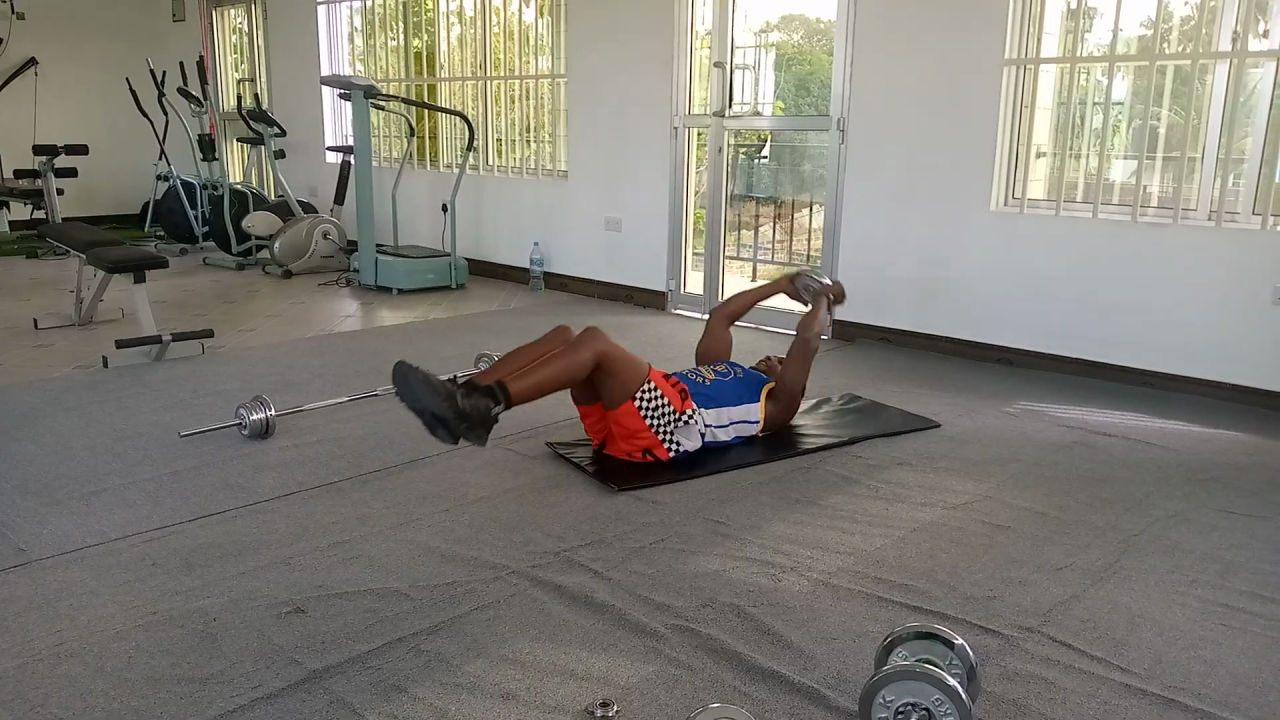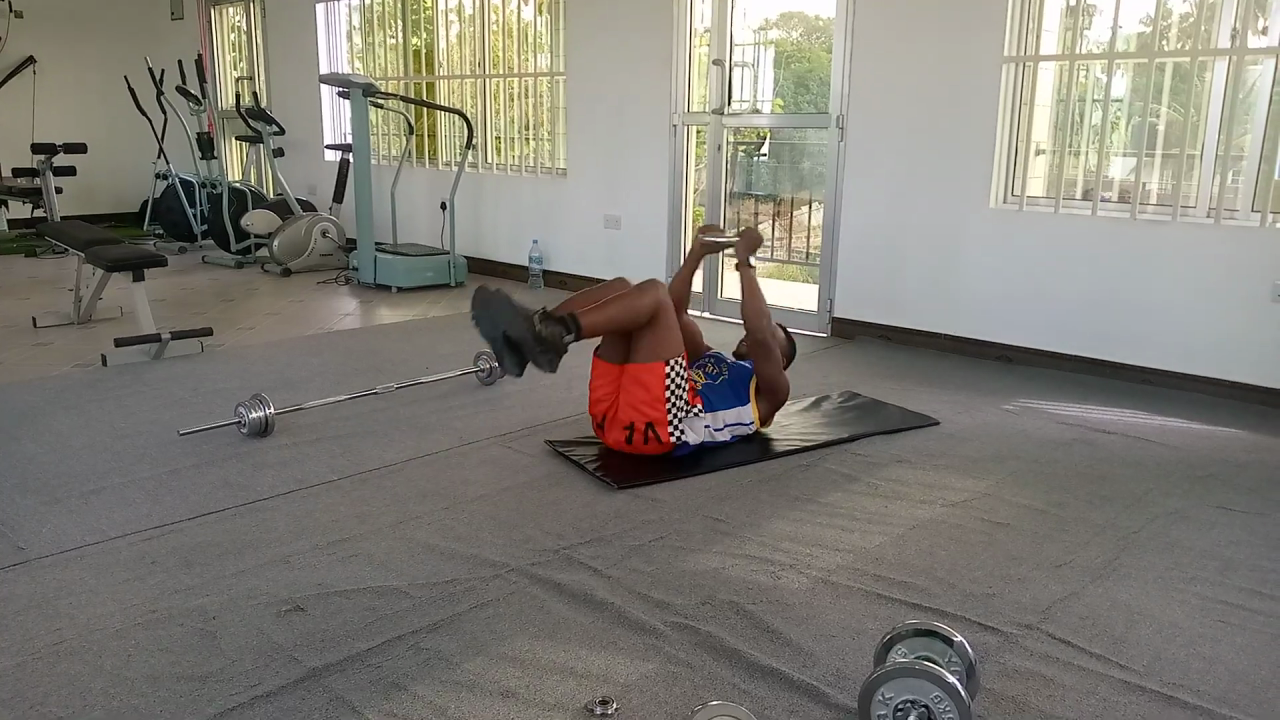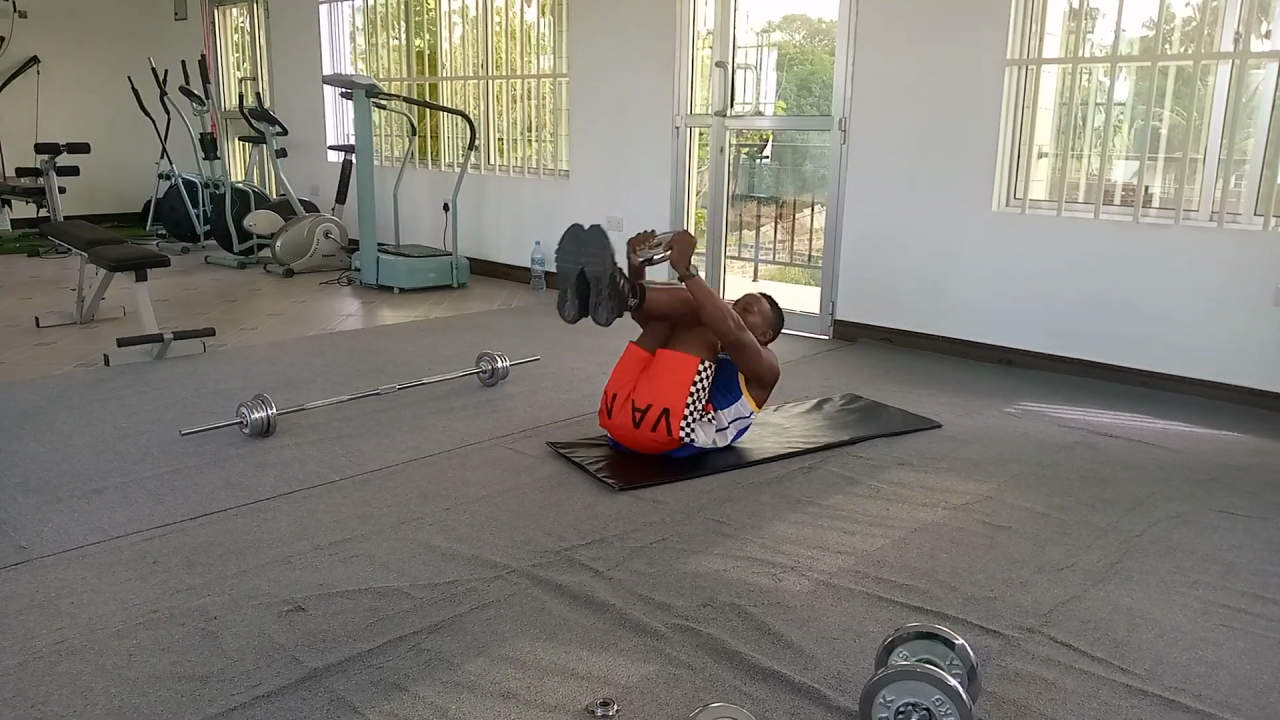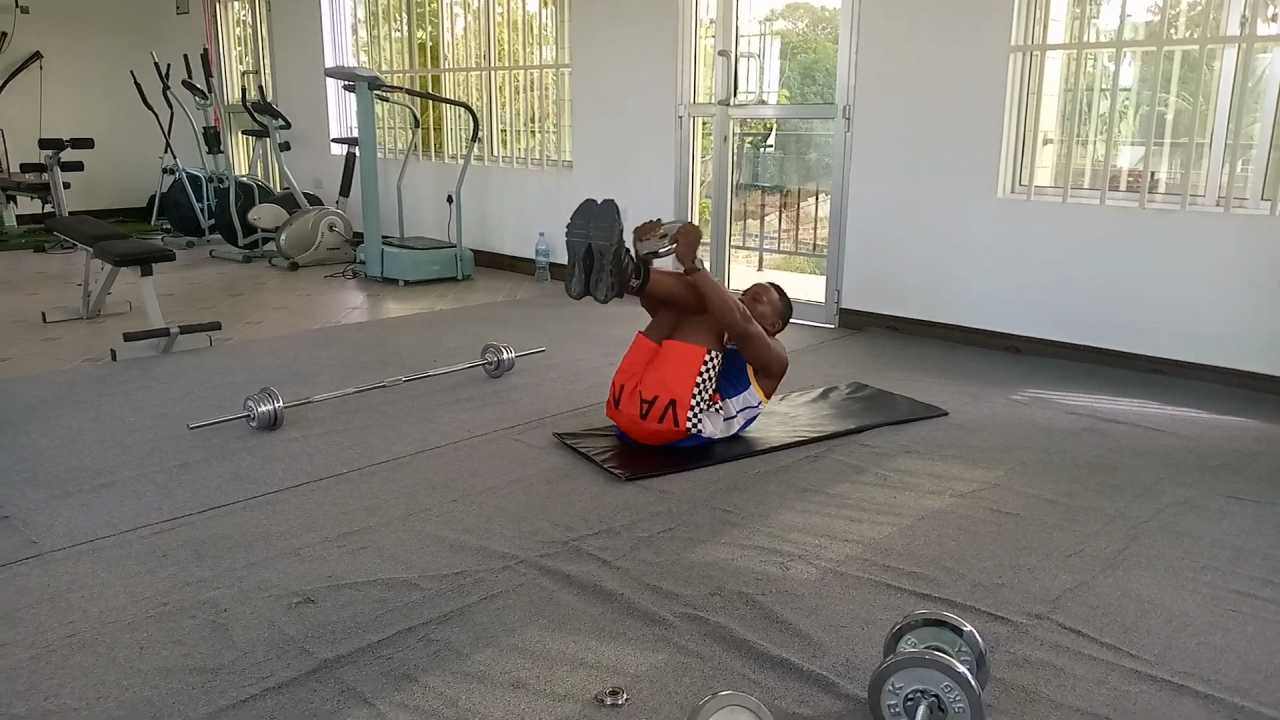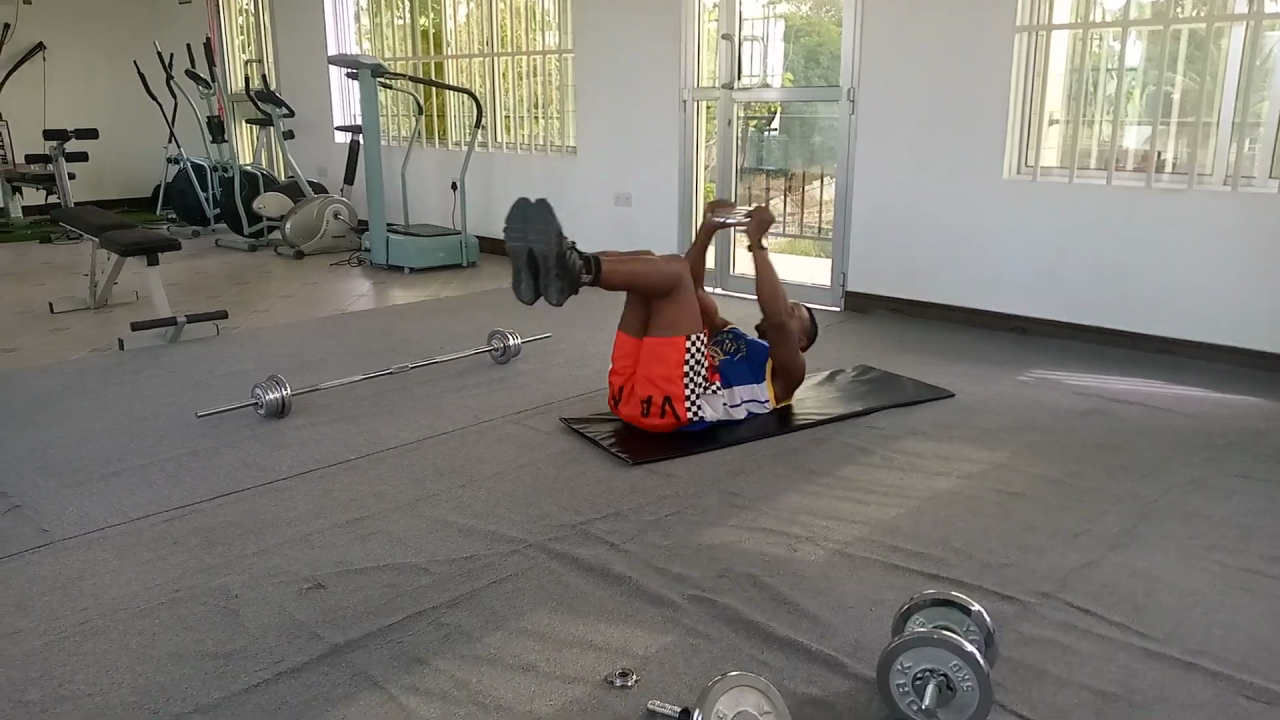
dt=0.2s
person 1, frame 1
left shoulder: (776, 404)
right shoulder: (723, 371)
left elbow: (804, 346)
right elbow: (721, 315)
left wrist: (821, 303)
right wrist: (780, 285)
left hip: (664, 430)
right hip: (616, 424)
left knee: (593, 341)
right knee: (562, 335)
left ankle: (484, 406)
right ankle: (468, 395)
person 1, frame 2
left shoulder: (768, 389)
right shoulder: (707, 358)
left elbow: (760, 335)
right elbow: (677, 310)
left wrist: (745, 265)
right wrist: (697, 254)
left hip: (664, 426)
right hip: (614, 417)
left knee: (652, 293)
right knee: (620, 289)
left ankle: (553, 337)
right ankle: (538, 331)
person 1, frame 3
left shoulder: (763, 368)
right shoulder: (711, 349)
left elbow: (731, 331)
right elbow: (644, 312)
left wrist: (685, 271)
right wrist: (636, 267)
left hip: (667, 428)
right hip: (621, 412)
left knee: (701, 309)
left ankle: (612, 292)
right ankle: (589, 294)
person 1, frame 4
left shoulder: (771, 359)
right shoulder: (715, 342)
left elbow: (739, 322)
right elbow: (651, 299)
left wrist: (691, 263)
right wrist: (645, 255)
left hip: (673, 419)
right hip: (628, 404)
left knee: (709, 300)
left ankle: (621, 273)
right ankle: (604, 272)
person 1, frame 5
left shoulder: (787, 370)
right shoulder: (723, 334)
left elbow: (779, 320)
right elbow: (694, 284)
left wrist: (758, 245)
right wrist: (708, 230)
left hip: (676, 405)
right hip: (631, 392)
left knee: (675, 270)
left ankle: (577, 268)
right ankle: (551, 273)
